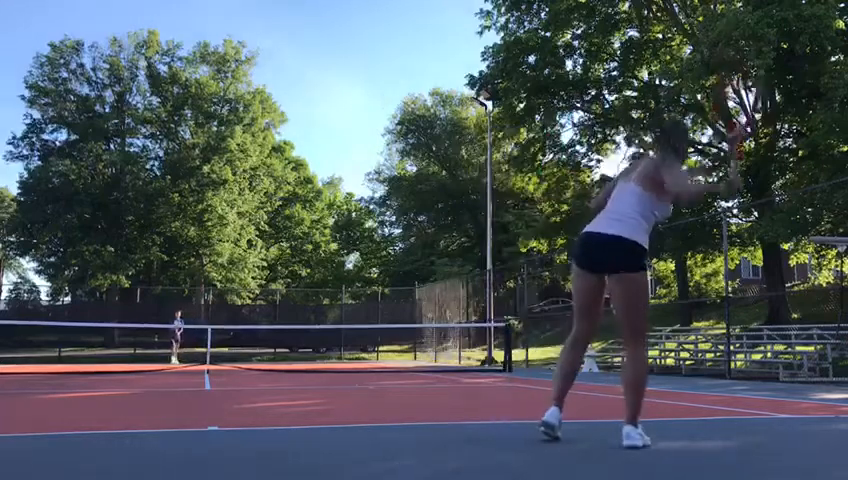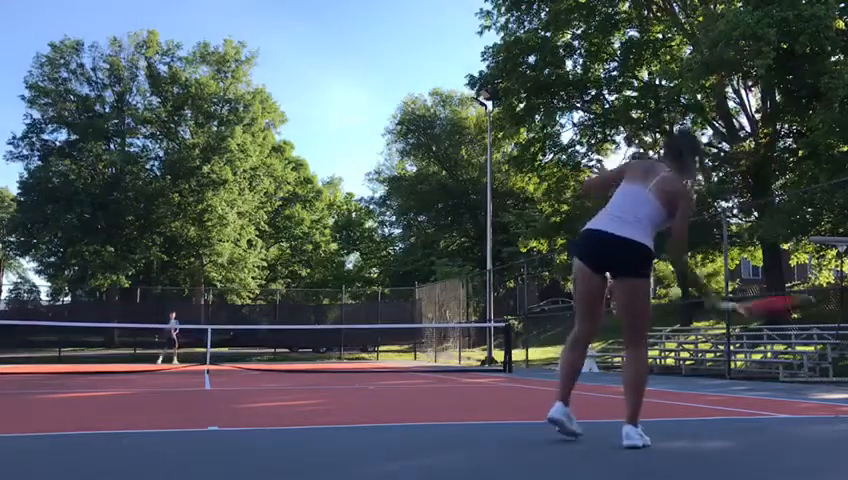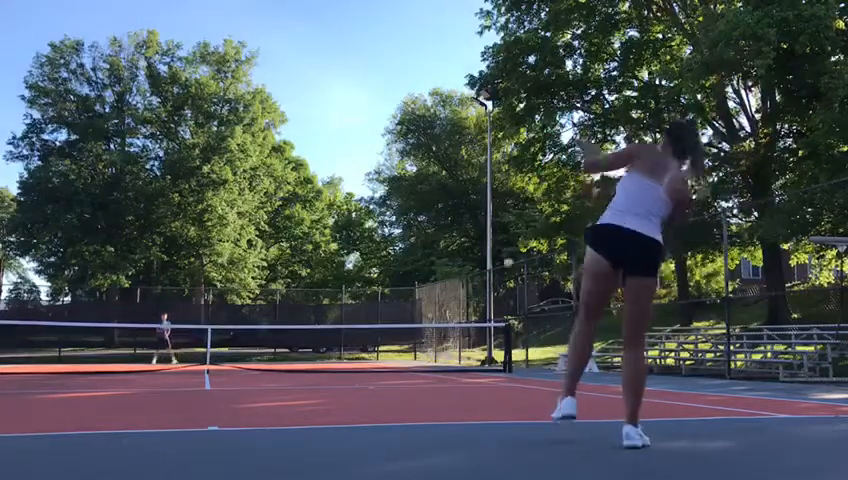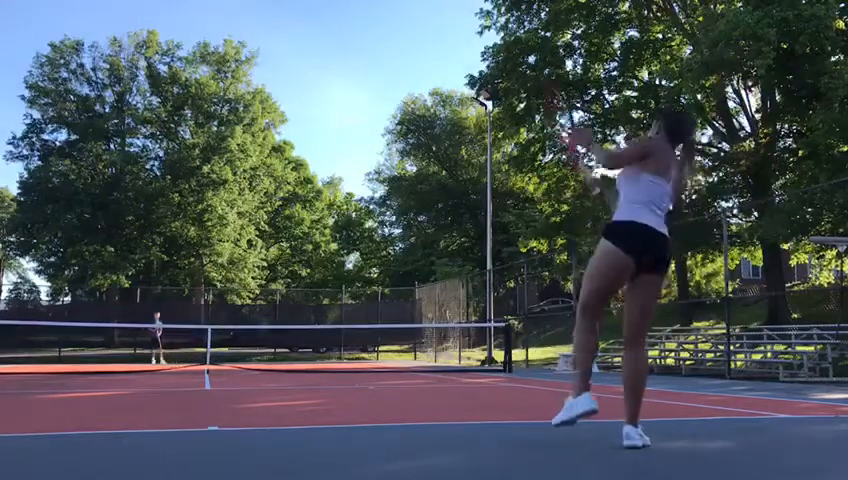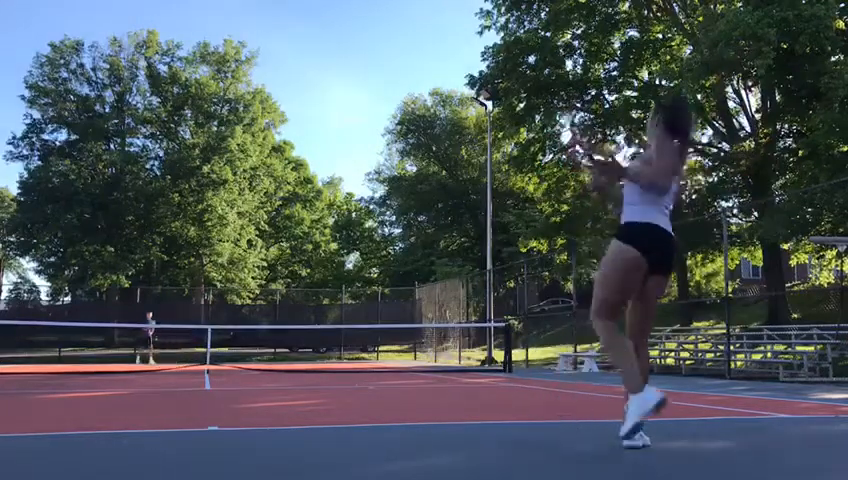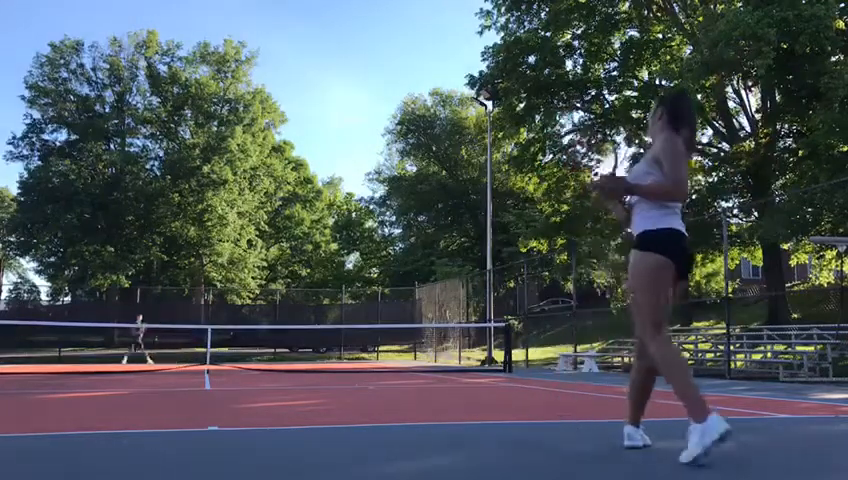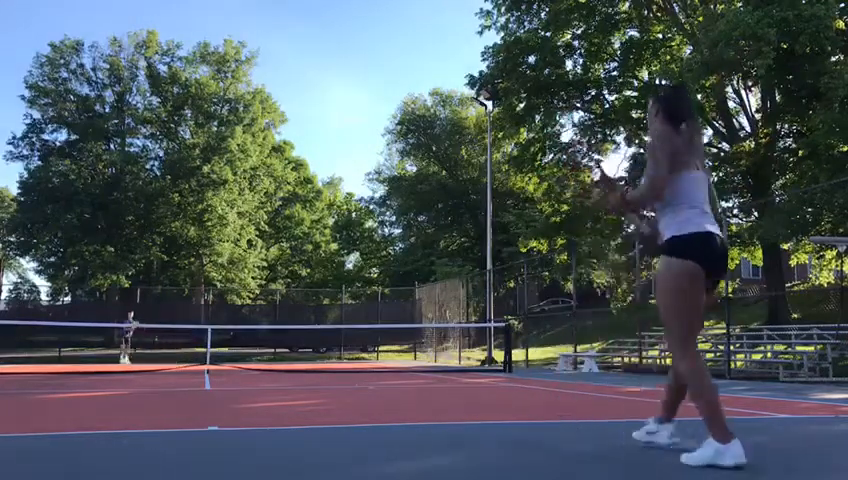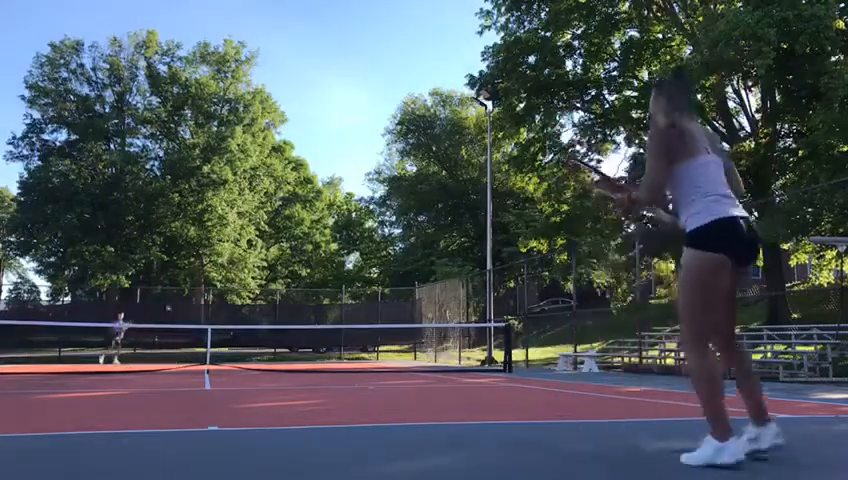
dt=0.2s
person 1, frame 1
left shoulder: (634, 165)
right shoulder: (668, 169)
left elbow: (597, 203)
right elbow: (681, 191)
right wrist: (721, 187)
left hip: (589, 241)
right hip: (626, 250)
left knee: (580, 333)
right knee: (634, 342)
left ankle: (554, 410)
right ankle: (632, 426)
person 1, frame 2
left shoulder: (637, 165)
right shoulder: (682, 191)
left elbow: (590, 188)
right elbow: (676, 252)
left wrist: (606, 182)
right wrist: (696, 282)
left hip: (593, 239)
right hip: (633, 252)
left knee: (583, 328)
right knee: (635, 343)
left ankle: (561, 405)
right ankle: (632, 427)
person 1, frame 3
left shoulder: (645, 152)
right shoulder: (683, 187)
left elbow: (591, 165)
left wrist: (589, 150)
left hip: (611, 236)
right hip: (648, 247)
left knee: (586, 318)
right knee: (634, 340)
left ankle: (568, 396)
right ankle: (632, 426)
person 1, frame 4
left shoulder: (650, 145)
right shoulder: (679, 172)
left elbow: (614, 160)
left wrist: (590, 142)
left hip: (628, 235)
right hip: (658, 245)
left knee: (587, 313)
right knee: (635, 338)
left ankle: (580, 395)
right ankle: (632, 426)
person 1, frame 5
left shoulder: (661, 142)
right shoulder: (676, 156)
left elbow: (659, 182)
left wrist: (621, 170)
right wrist: (609, 175)
left hip: (638, 235)
right hip: (663, 244)
left knee: (602, 316)
right knee: (638, 336)
left ankle: (640, 391)
right ankle: (632, 425)
person 1, frame 6
left shoulder: (667, 140)
right shoulder: (674, 148)
left elbow: (674, 191)
left wrist: (624, 188)
right wrist: (620, 189)
left hip: (655, 242)
right hip: (674, 243)
left knee: (652, 334)
right knee: (645, 339)
left ankle: (704, 421)
right ankle: (633, 427)
person 1, frame 7
left shoulder: (661, 139)
right shoulder: (692, 146)
left elbow: (652, 192)
left wrist: (622, 200)
right wrist: (662, 219)
left hip: (685, 248)
right hip: (712, 244)
left knee: (680, 346)
right knee: (682, 344)
left ankle: (723, 442)
right ankle: (662, 424)
person 1, frame 8
left shoulder: (664, 131)
right shoulder: (704, 134)
left elbow: (651, 194)
right elbow: (736, 188)
left wrist: (631, 198)
left hip: (709, 236)
right hip: (740, 231)
left knee: (694, 341)
right knee: (722, 336)
left ankle: (722, 440)
right ankle: (761, 425)
